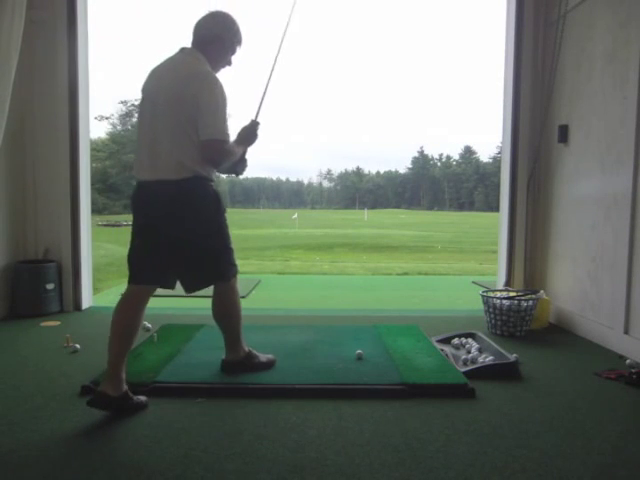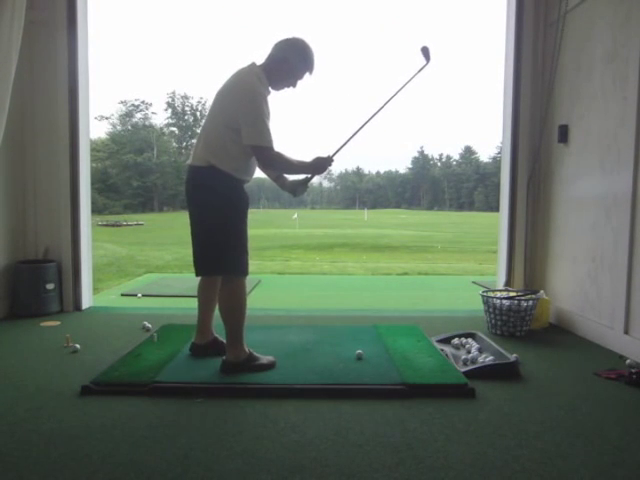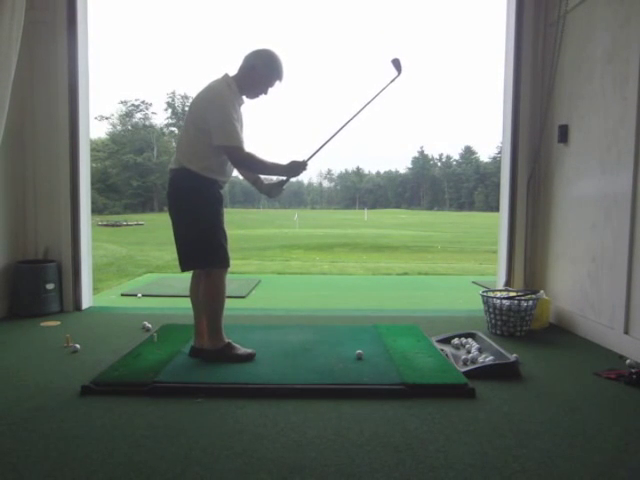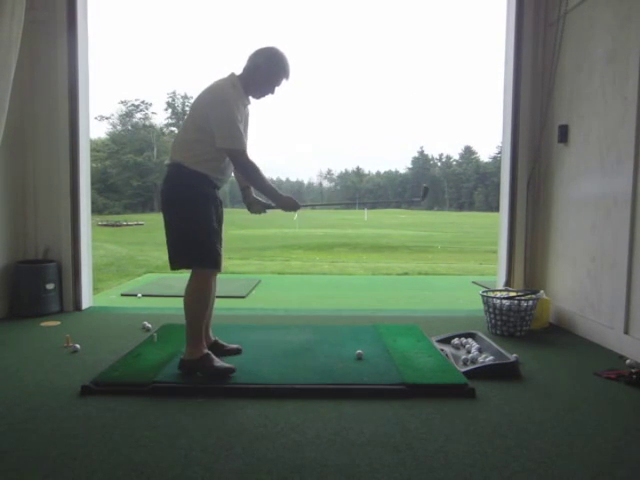
dt=1s
person 1, frame 1
left shoulder: (156, 74)
right shoulder: (207, 82)
right elbow: (214, 153)
left wrist: (225, 162)
right wrist: (241, 145)
left hip: (149, 190)
right hip: (189, 194)
left knee: (140, 287)
right knee: (224, 277)
left ankle: (112, 384)
right ankle: (236, 353)
person 1, frame 2
left shoulder: (247, 81)
right shoulder: (252, 91)
left elbow: (256, 153)
right elbow: (265, 156)
left wrist: (285, 183)
right wrist: (310, 168)
left hip: (207, 181)
right hip: (218, 185)
left knee: (214, 267)
right knee: (232, 271)
left ankle: (204, 337)
right ankle: (236, 354)
person 1, frame 3
left shoulder: (227, 95)
right shoulder: (220, 97)
left elbow: (235, 156)
right elbow: (238, 157)
left wrist: (262, 185)
right wrist: (284, 170)
left hip: (197, 187)
right hip: (194, 187)
left knee: (205, 266)
right knee: (215, 266)
left ankle: (202, 340)
right ankle: (215, 343)
person 1, frame 4
left shoulder: (237, 98)
right shoulder: (225, 97)
left elbow: (237, 159)
right elbow: (241, 161)
left wrist: (248, 196)
right wrist: (277, 197)
left hip: (202, 187)
right hip: (188, 186)
left knee: (208, 267)
right knee: (205, 267)
left ankle: (204, 339)
right ankle: (193, 353)
